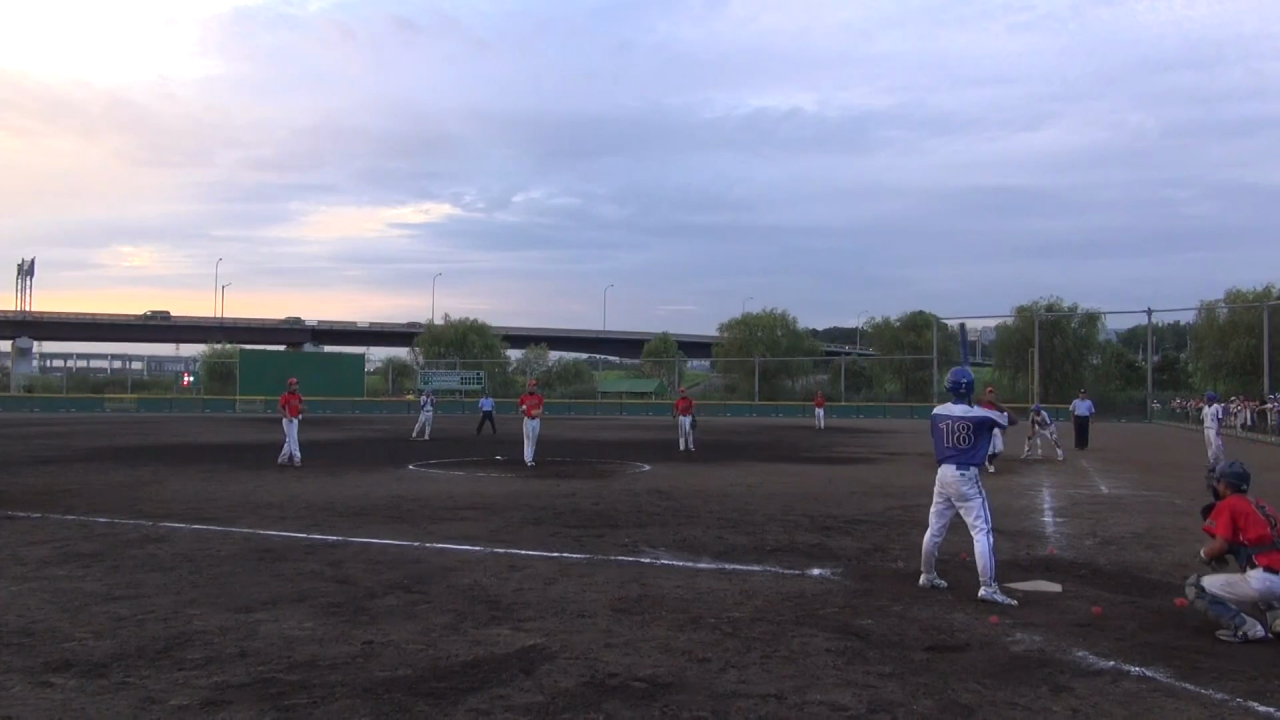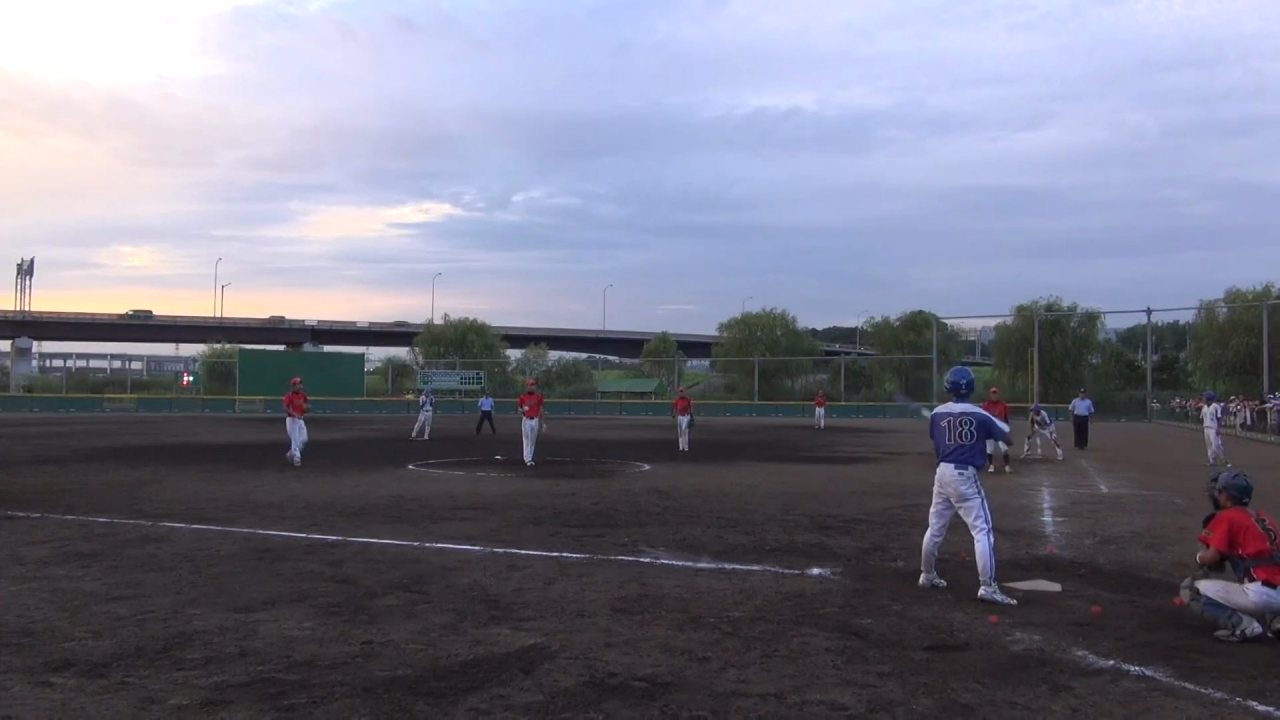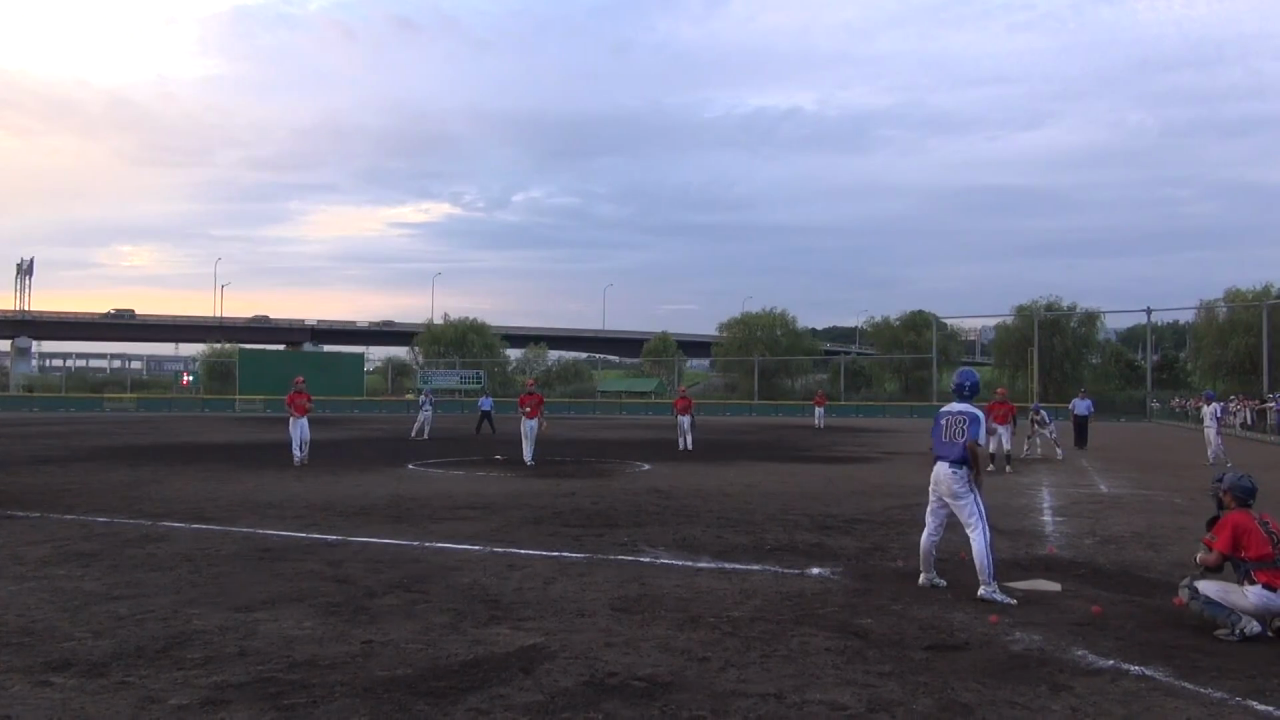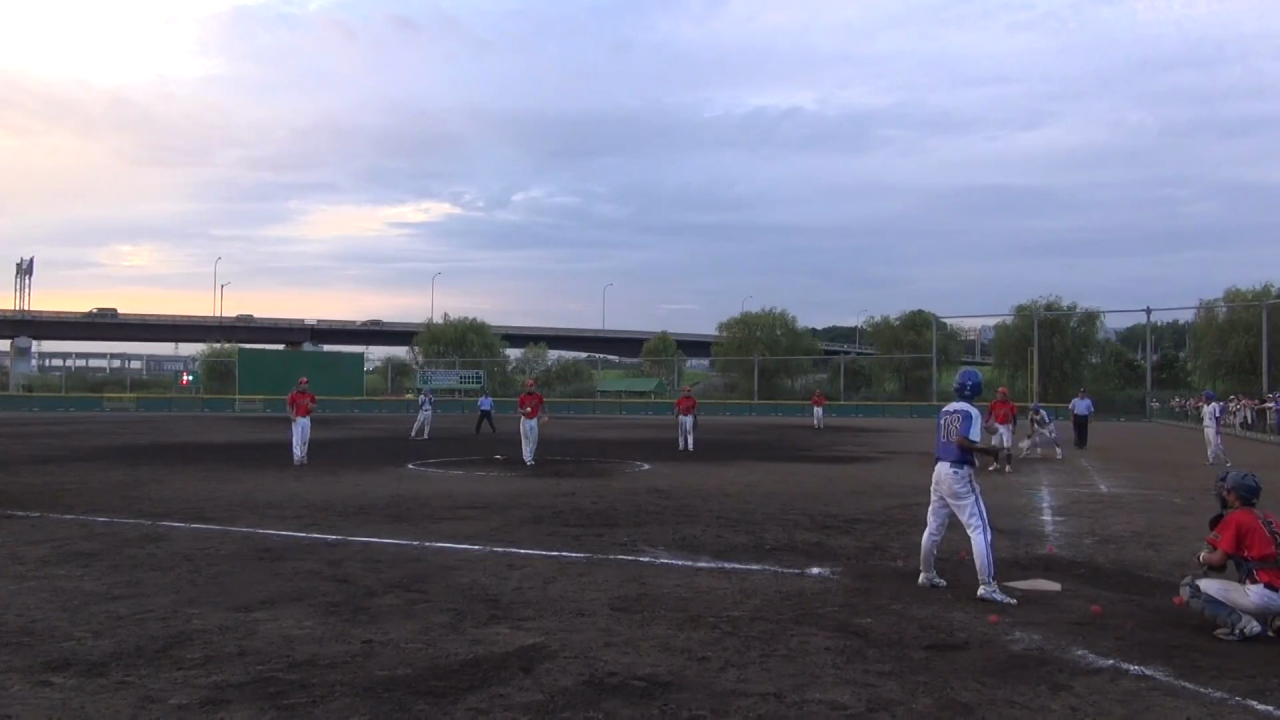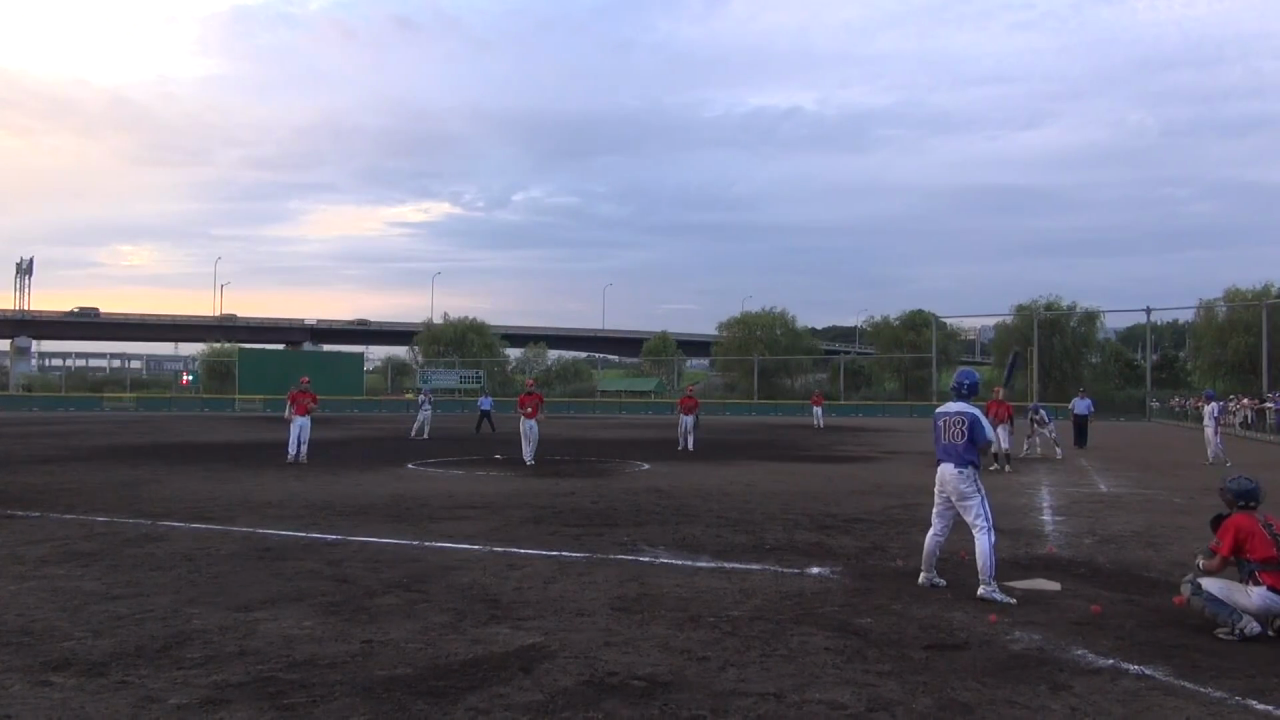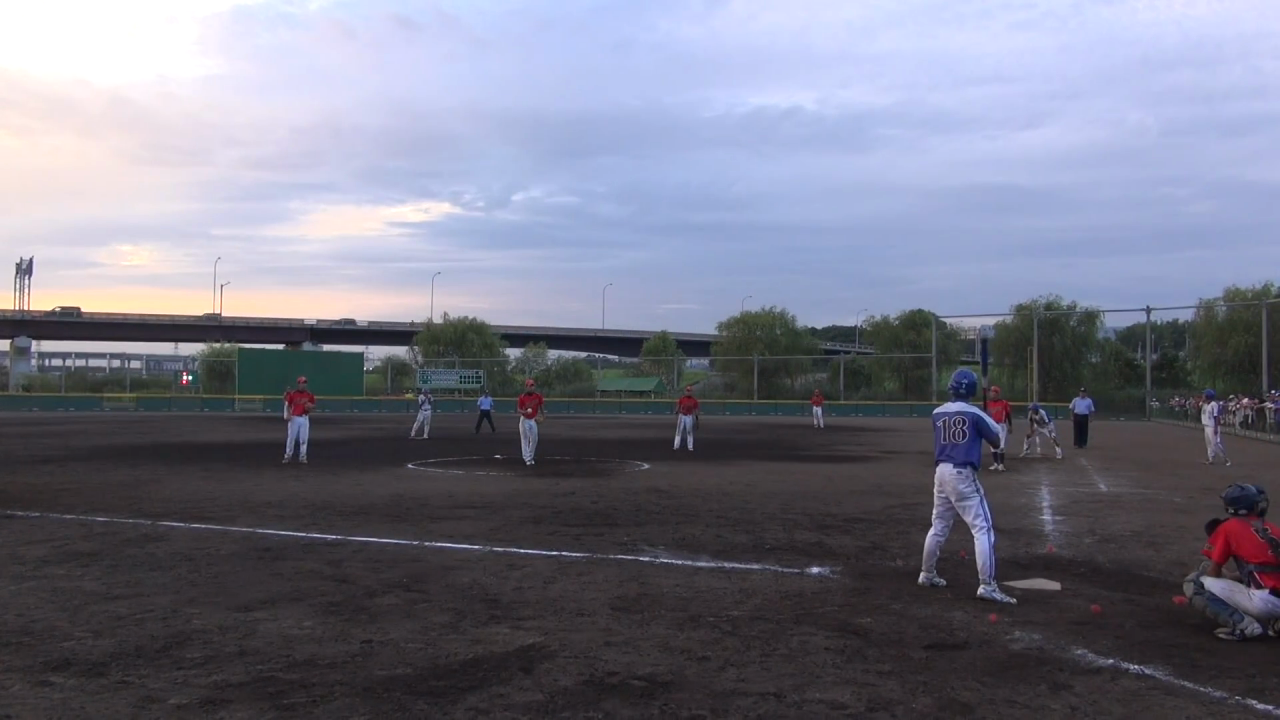
dt=0.3s
person 1, frame 1
left shoulder: (937, 413)
right shoulder: (979, 415)
right elbow: (1013, 420)
right wrist: (993, 404)
left hip: (944, 474)
right hip: (966, 477)
left knee: (935, 528)
right knee: (982, 532)
left ankle: (927, 576)
right ankle: (988, 588)
person 1, frame 2
left shoulder: (937, 413)
right shoulder: (980, 415)
right elbow: (1007, 439)
right wrist: (994, 427)
left hip: (942, 473)
right hip: (965, 476)
left knee: (935, 527)
right knee: (982, 532)
left ankle: (927, 575)
right ankle: (988, 588)
person 1, frame 3
left shoulder: (942, 412)
right shoulder: (975, 415)
left elbow: (933, 445)
right elbow: (971, 446)
right wrist: (977, 472)
left hip: (938, 471)
right hip: (958, 474)
left knee: (932, 527)
right knee: (978, 530)
left ankle: (927, 575)
right ankle: (987, 587)
person 1, frame 4
left shoulder: (945, 411)
right shoulder: (970, 412)
right elbow: (961, 441)
left wrist: (977, 449)
right wrist: (985, 450)
left hip: (940, 471)
right hip: (959, 474)
left knee: (934, 526)
right knee: (979, 530)
left ankle: (927, 575)
right ankle: (987, 586)
person 1, frame 5
left shoulder: (939, 412)
right shoulder: (973, 414)
right elbow: (984, 448)
right wrist: (989, 431)
left hip: (943, 472)
right hip: (964, 475)
left knee: (938, 527)
right knee: (983, 530)
left ankle: (927, 574)
right ankle: (987, 586)
person 1, frame 6
left shoulder: (937, 413)
right shoulder: (974, 414)
right elbow: (996, 443)
right wrist: (986, 423)
left hip: (941, 473)
right hip: (963, 475)
left knee: (939, 526)
right knee: (983, 530)
left ankle: (927, 574)
right ankle: (987, 586)
person 2, frame 1
left shoulder: (1227, 505)
right shoulder: (1262, 506)
left elbow: (1220, 546)
left wrist: (1204, 553)
left hip: (1263, 580)
left knee: (1195, 587)
right knee: (1247, 577)
left ankle: (1246, 628)
person 2, frame 2
left shoulder: (1226, 517)
right shoulder: (1262, 519)
left elbow: (1211, 557)
left wrist: (1199, 557)
right wrist: (1225, 556)
left hip: (1259, 595)
left knee: (1189, 589)
left ankle: (1243, 626)
person 2, frame 3
left shoulder: (1231, 519)
right shoulder: (1265, 520)
left elbow: (1214, 560)
left wrist: (1199, 558)
right wrist: (1229, 556)
left hip: (1258, 597)
left knee: (1188, 589)
left ankle: (1241, 624)
person 2, frame 4
left shoulder: (1235, 518)
left elbow: (1219, 559)
left wrist: (1202, 556)
right wrist: (1233, 553)
left hip: (1260, 596)
left knee: (1189, 587)
left ankle: (1241, 624)
person 2, frame 5
left shoulder: (1234, 522)
left elbow: (1217, 566)
left wrist: (1200, 563)
right wrist: (1233, 560)
left hip: (1261, 598)
left knee: (1190, 585)
left ankle: (1241, 624)
person 2, frame 6
left shoulder: (1228, 527)
left elbow: (1213, 573)
right wrist: (1231, 576)
left hip: (1262, 601)
left knee: (1193, 583)
left ankle: (1243, 625)
